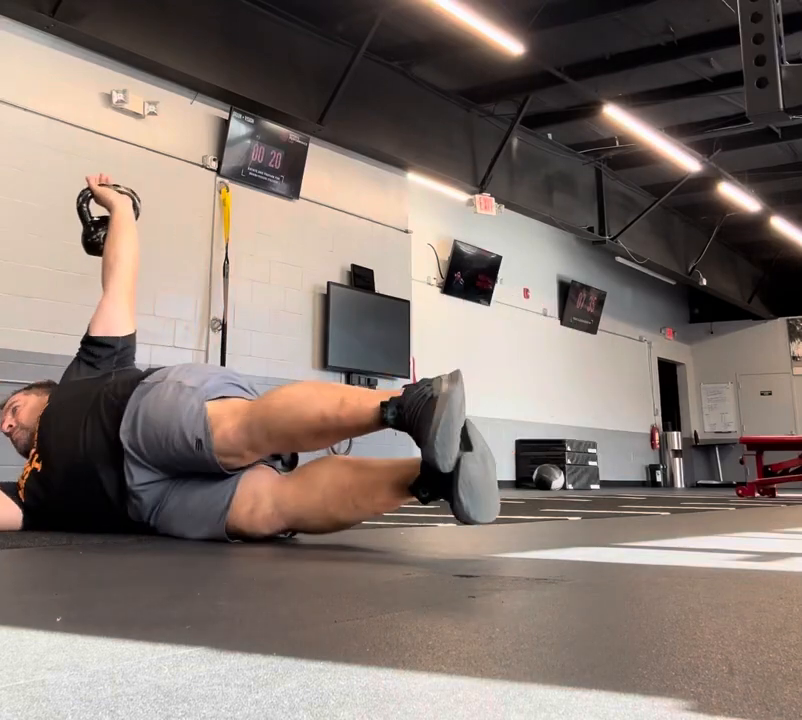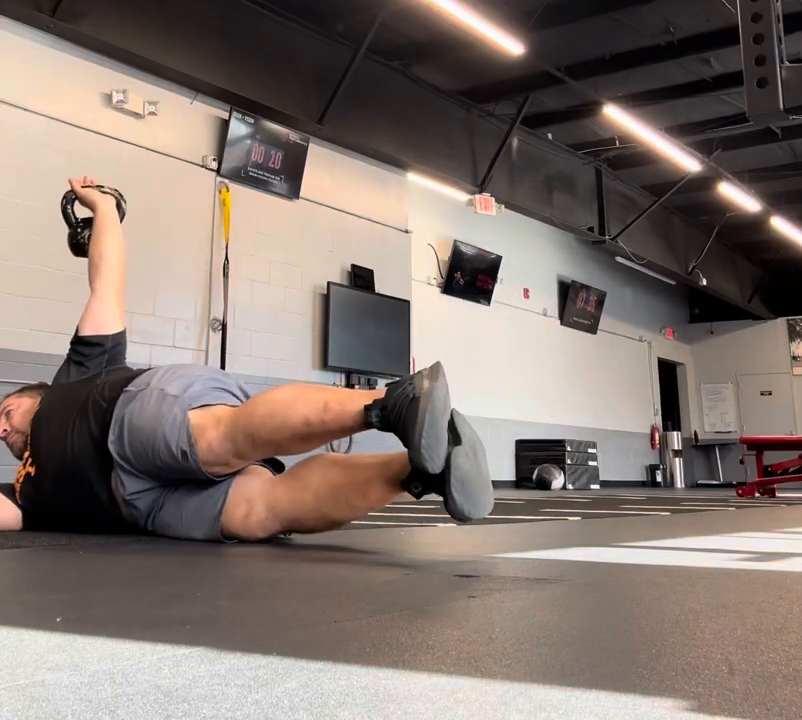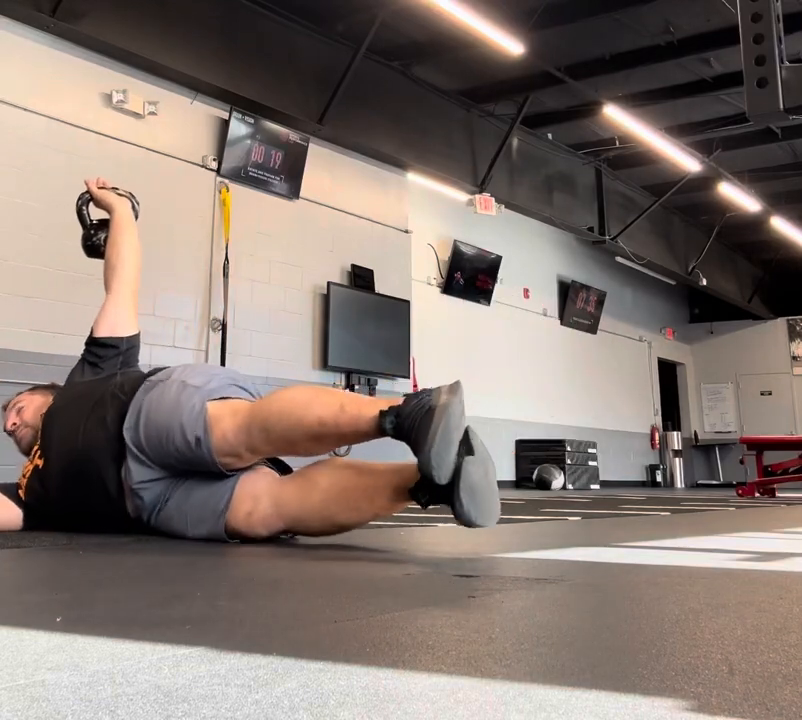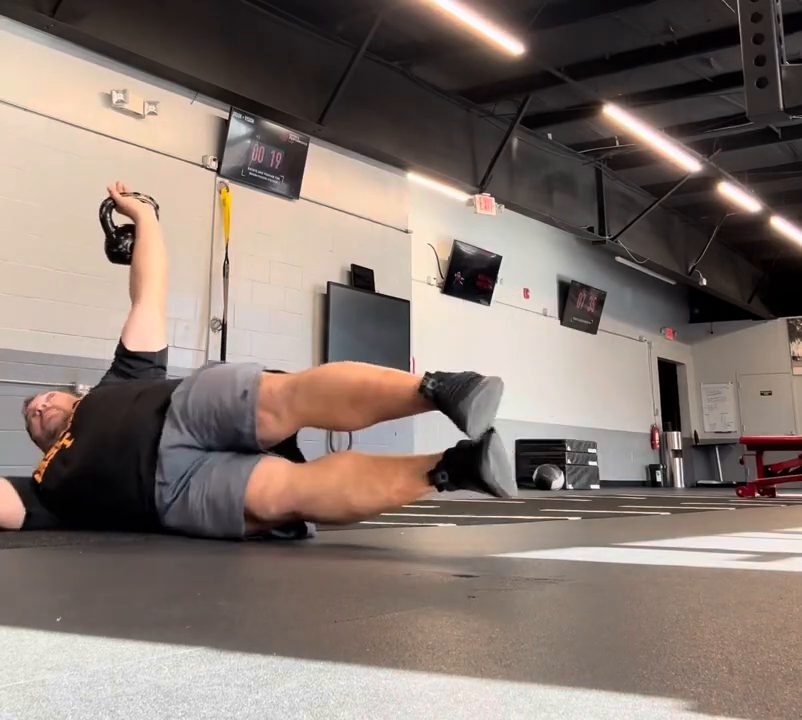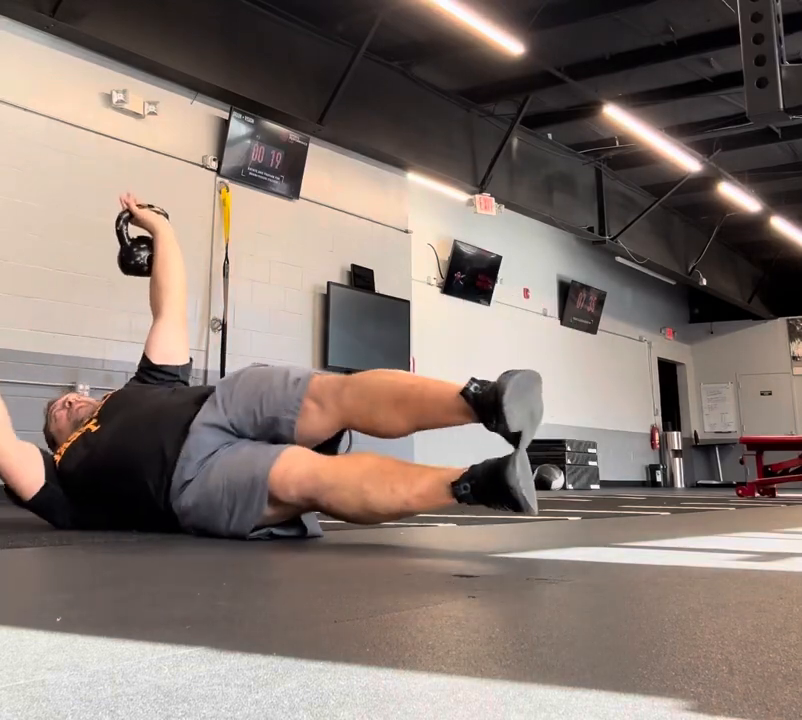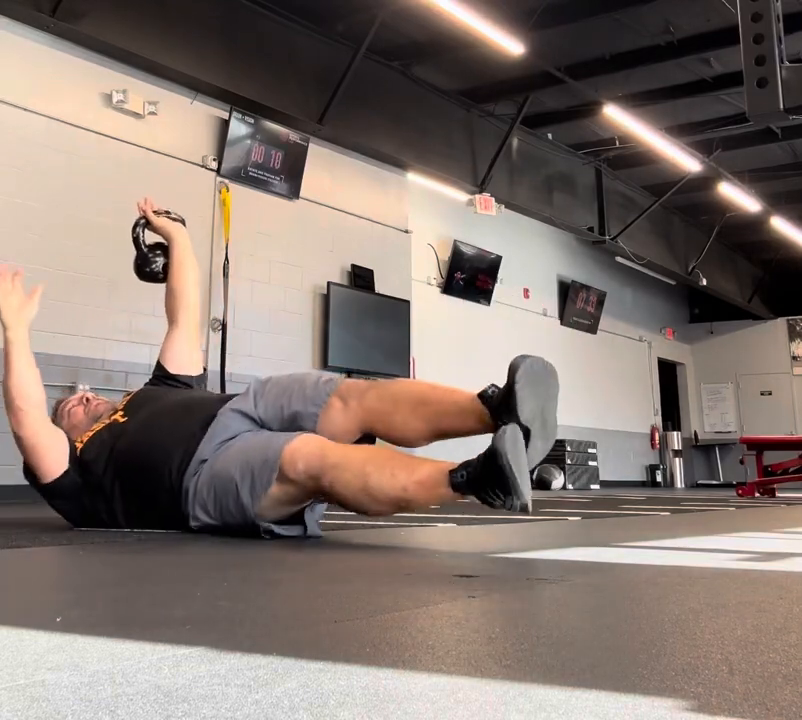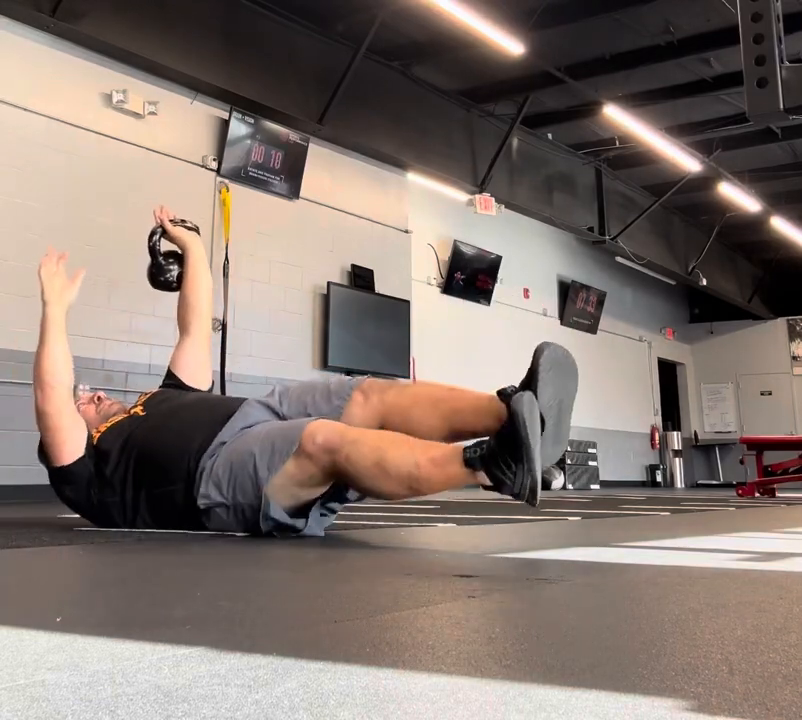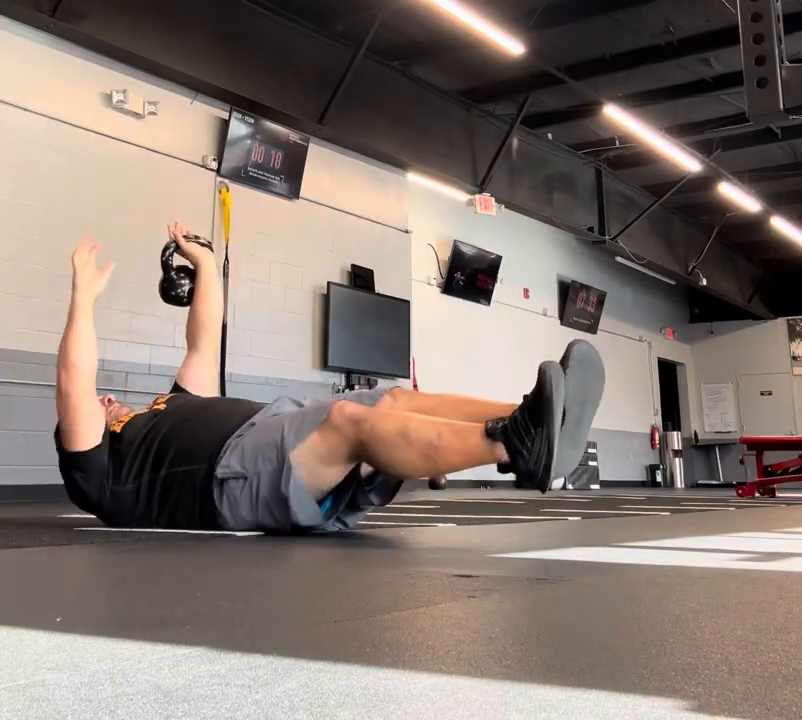
dt=0.3s
person 1, frame 1
left shoulder: (87, 375)
left elbow: (118, 289)
left wrist: (121, 208)
right hip: (161, 493)
left knee: (243, 431)
right knee: (269, 506)
left ankle: (408, 405)
right ankle: (432, 477)
person 1, frame 2
left shoulder: (80, 375)
left elbow: (106, 286)
left wrist: (103, 208)
right hip: (154, 497)
left knee: (223, 441)
right knee: (261, 510)
right ankle: (426, 469)
person 1, frame 3
left shoulder: (92, 376)
left elbow: (121, 291)
left wrist: (119, 210)
right hip: (162, 493)
left knee: (240, 429)
right knee: (263, 508)
left ankle: (408, 414)
right ankle: (433, 481)
person 1, frame 4
left shoulder: (122, 383)
right shoulder: (54, 486)
left elbow: (148, 300)
left wrist: (144, 217)
right hip: (178, 487)
left knee: (283, 398)
right knee: (283, 489)
left ankle: (437, 390)
right ankle: (452, 467)
person 1, frame 5
left shoulder: (146, 390)
right shoulder: (68, 476)
left elbow: (170, 315)
left wrist: (160, 229)
right hip: (197, 477)
left knee: (333, 394)
right knee: (303, 477)
left ankle: (481, 400)
right ankle: (477, 483)
person 1, frame 6
left shoulder: (155, 396)
right shoulder: (75, 474)
left elbow: (185, 320)
left wrist: (176, 237)
right hip: (206, 473)
left knee: (360, 397)
right knee: (309, 458)
left ankle: (498, 410)
right ankle: (476, 479)
person 1, frame 7
left shoulder: (166, 399)
right shoulder: (90, 470)
left elbow: (197, 330)
right elbow: (51, 398)
left wrist: (191, 246)
right wrist: (55, 310)
right hip: (221, 469)
left knee: (375, 398)
right knee: (326, 439)
left ankle: (514, 412)
right ankle: (491, 463)
person 1, frame 8
left shoulder: (172, 411)
right shoulder: (98, 473)
left elbow: (204, 345)
right elbow: (74, 384)
left wrist: (204, 263)
right wrist: (84, 295)
left hip: (278, 435)
right hip: (240, 473)
left knee: (400, 402)
right knee: (352, 418)
left ankle: (529, 429)
right ankle: (516, 444)
